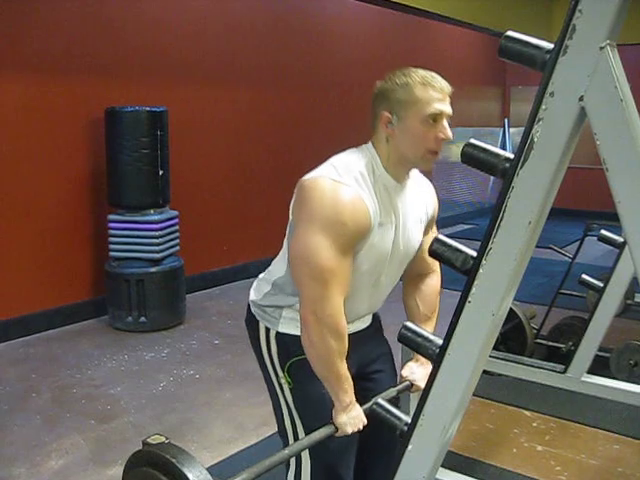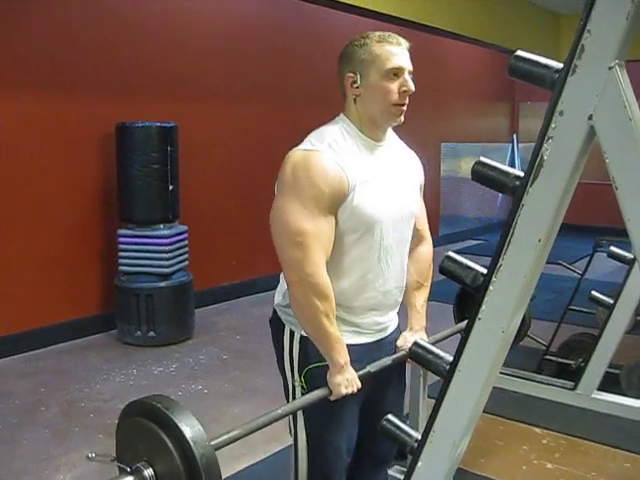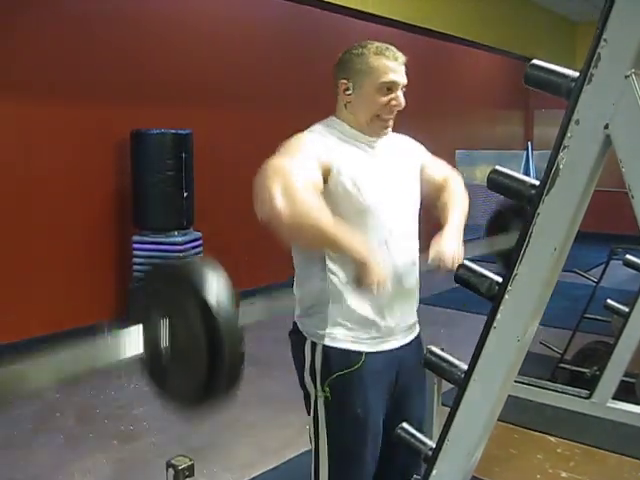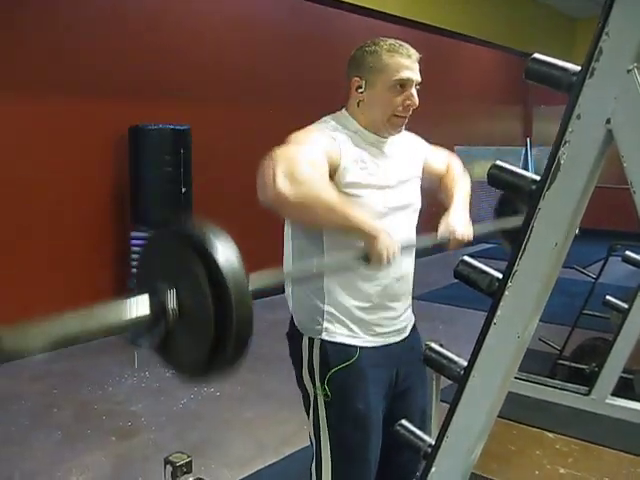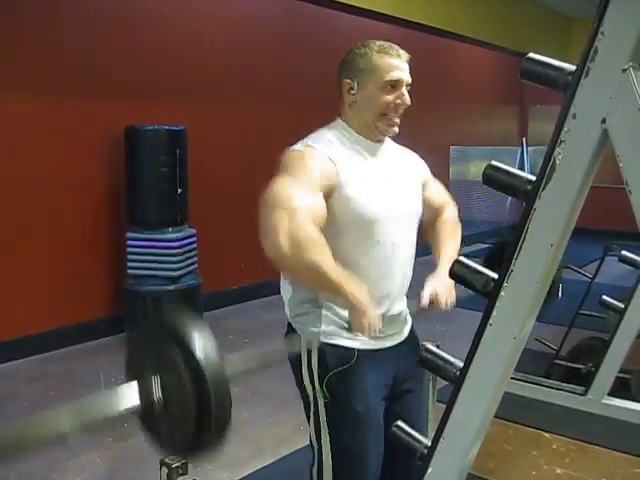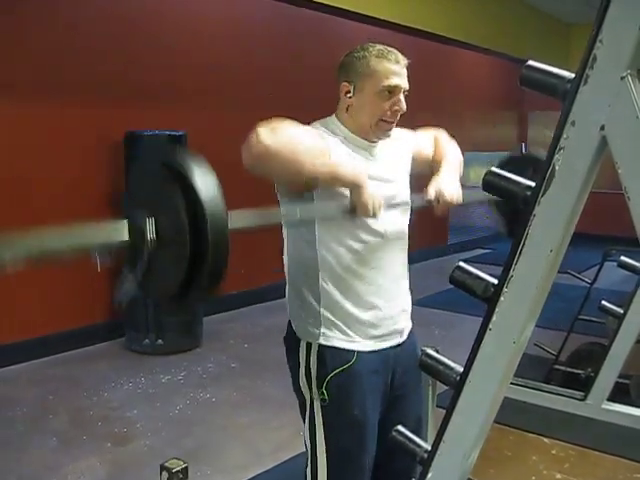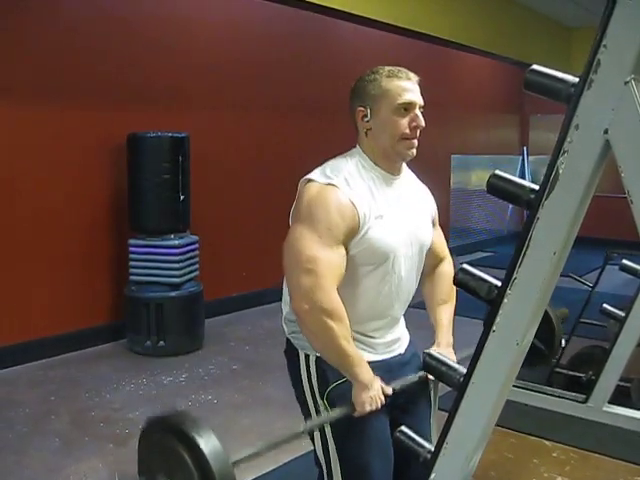
dt=0.7s
person 1, frame 1
left shoulder: (423, 193)
right shoulder: (336, 194)
left elbow: (424, 275)
right elbow: (320, 313)
left wrist: (422, 357)
right wrist: (342, 401)
left hip: (359, 325)
right hip: (292, 329)
left knee: (386, 438)
person 1, frame 2
left shoulder: (406, 158)
right shoulder: (317, 162)
left elbow: (419, 243)
right elbow: (303, 274)
left wrist: (416, 323)
right wrist: (337, 360)
left hip: (385, 336)
right hip: (319, 340)
person 1, frame 3
left shoulder: (405, 149)
right shoulder: (313, 150)
left elbow: (450, 182)
right elbow: (278, 203)
left wrist: (451, 229)
right wrist: (360, 253)
left hip: (406, 341)
right hip: (341, 349)
person 1, frame 4
left shoulder: (407, 145)
right shoulder: (321, 143)
left elbow: (451, 167)
right elbow: (280, 185)
left wrist: (457, 208)
right wrist: (370, 229)
left hip: (401, 334)
right hip: (339, 345)
person 1, frame 5
left shoulder: (407, 161)
right shoulder: (317, 159)
left elbow: (444, 212)
right elbow: (284, 240)
left wrist: (443, 270)
right wrist: (356, 298)
left hip: (398, 337)
right hip: (335, 349)
person 1, frame 6
left shoulder: (398, 143)
right shoulder: (313, 145)
left elbow: (442, 141)
right elbow: (264, 145)
left wrist: (446, 172)
right wrist: (354, 180)
left hip: (399, 338)
right hip: (336, 349)
person 1, frame 7
left shoulder: (418, 191)
right shoulder: (332, 194)
left elbow: (438, 264)
right elbow: (311, 299)
left wrist: (444, 339)
right wrist: (360, 377)
left hip: (398, 352)
right hip: (331, 361)
